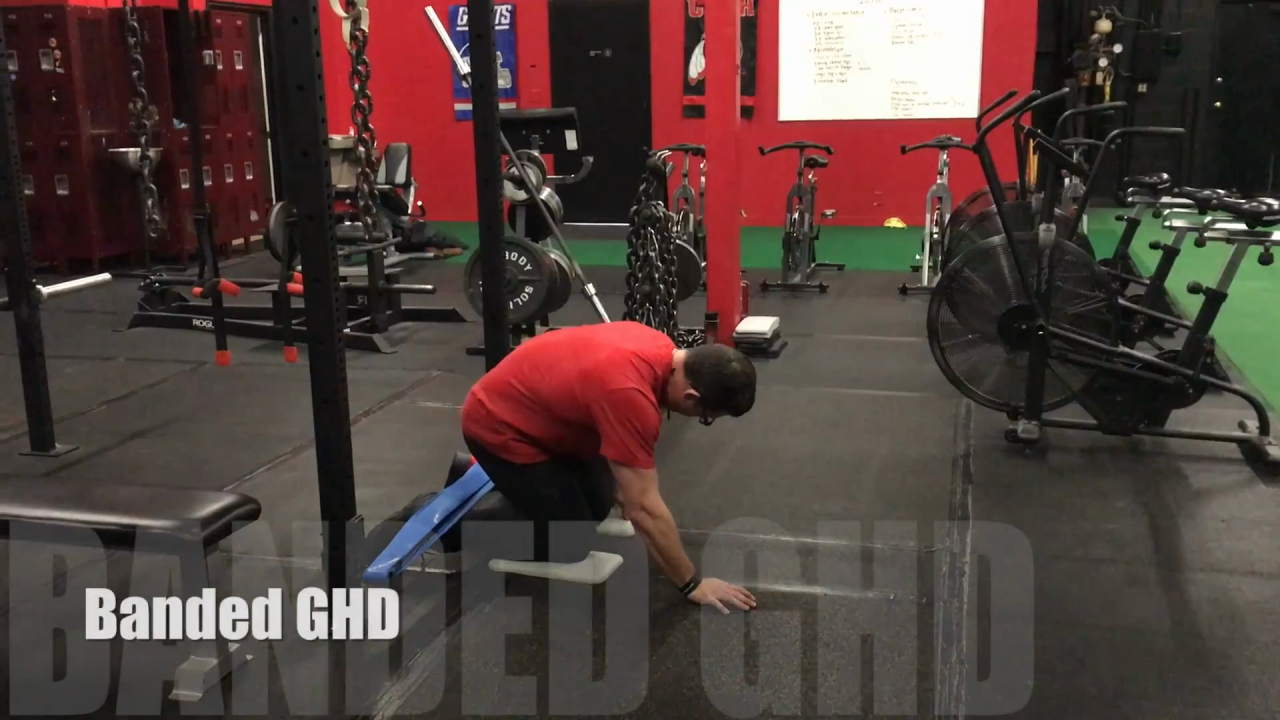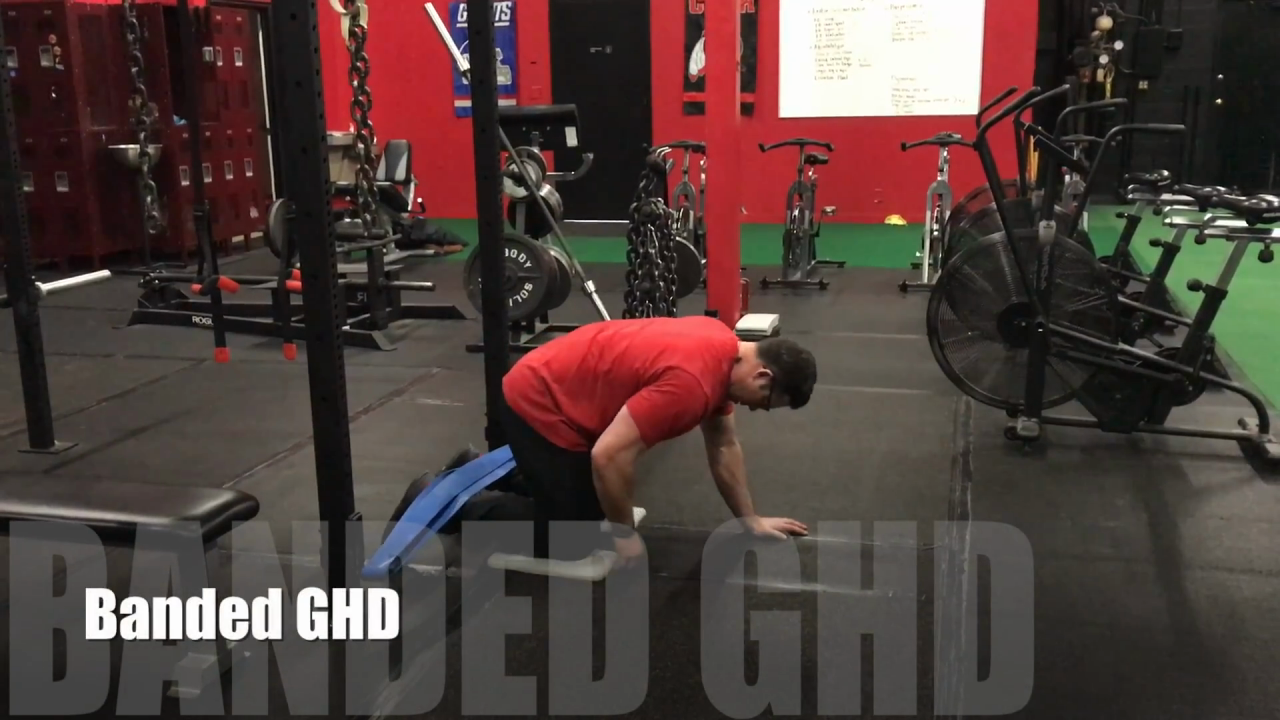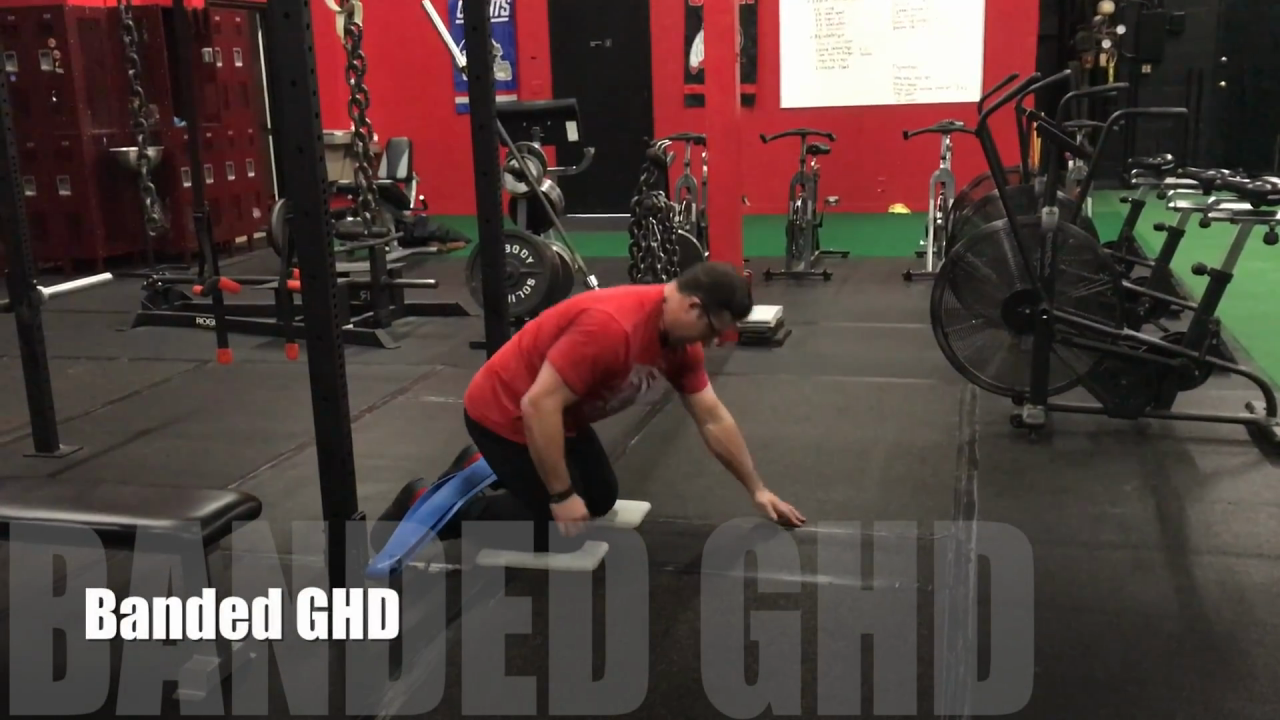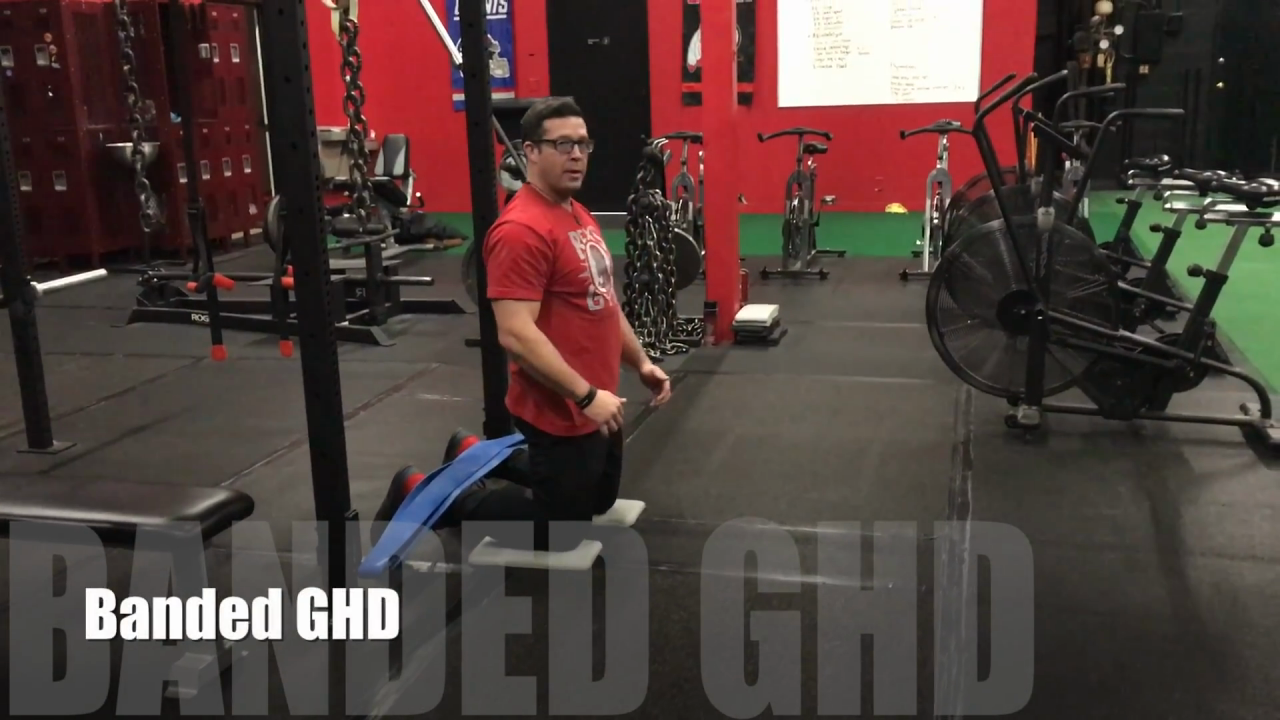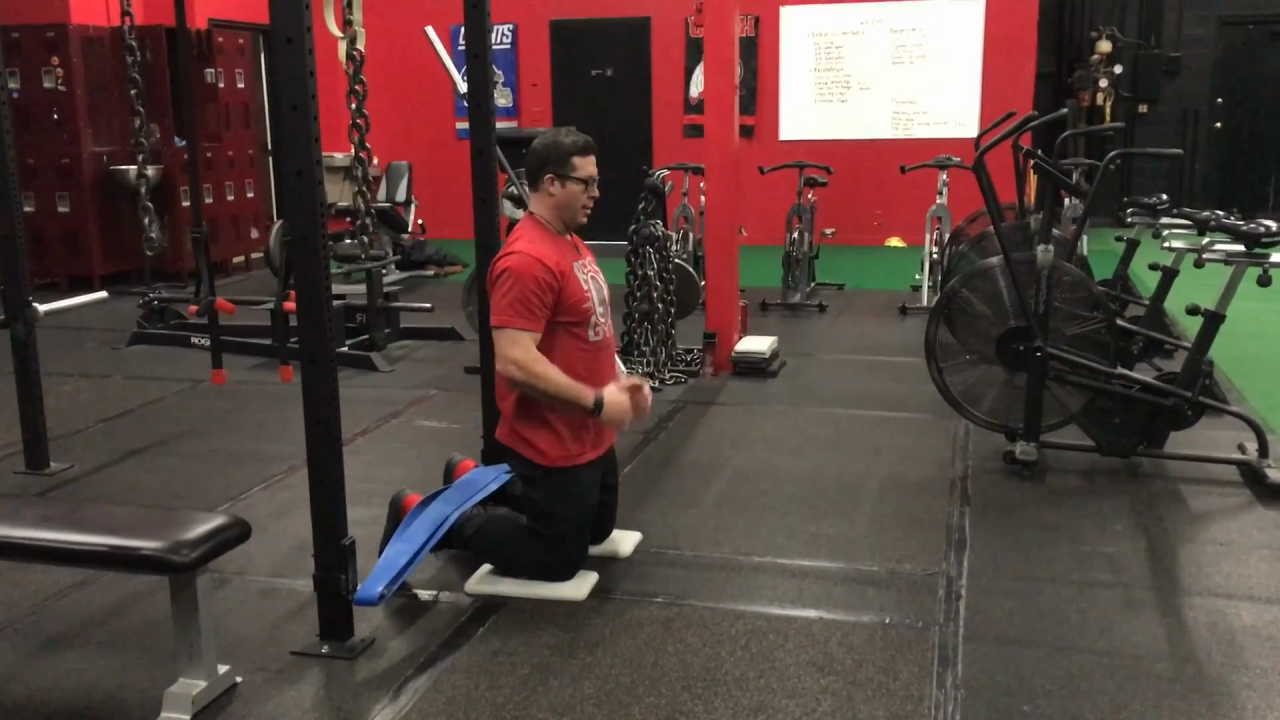
dt=1s
person 1, frame 1
left shoulder: (661, 349)
right shoulder: (630, 393)
right elbow: (644, 508)
left wrist: (614, 483)
right wrist: (693, 585)
left hip: (535, 409)
right hip: (499, 426)
left knee: (599, 507)
right knee: (569, 545)
person 1, frame 2
left shoulder: (738, 353)
right shoulder: (691, 381)
left elbow: (724, 446)
right elbow: (608, 455)
left wrist: (750, 519)
right wrist: (623, 533)
left hip: (569, 391)
right hip: (537, 401)
left knee: (592, 499)
person 1, frame 3
left shoulder: (679, 336)
right shoulder: (612, 327)
left elbow: (712, 419)
right elbow: (538, 405)
left wrist: (757, 489)
right wrist: (561, 497)
left hip: (559, 415)
right hip: (505, 415)
left knee: (601, 498)
right knee: (566, 531)
left ankle: (493, 466)
right ankle: (452, 510)
person 1, frame 4
left shoulder: (578, 215)
right shoulder: (521, 230)
right elbow: (516, 334)
left wrist: (641, 362)
right wrist: (586, 395)
left hip: (596, 402)
right hip: (560, 412)
left knee: (598, 501)
right knee: (560, 532)
person 1, frame 5
left shoulder: (571, 243)
right shoulder: (528, 260)
right elbow: (515, 363)
left wrist: (617, 383)
right wrist: (597, 402)
left hip: (590, 434)
right hip: (552, 442)
left knee: (596, 531)
right knee: (558, 561)
